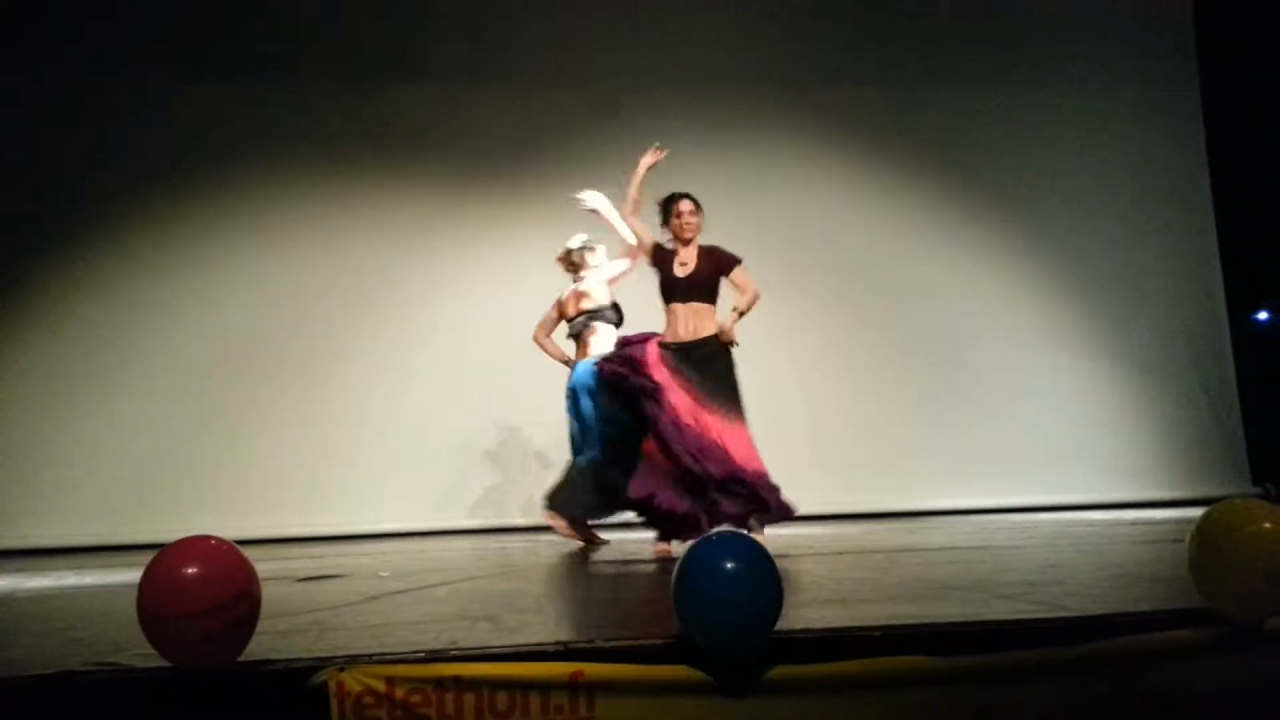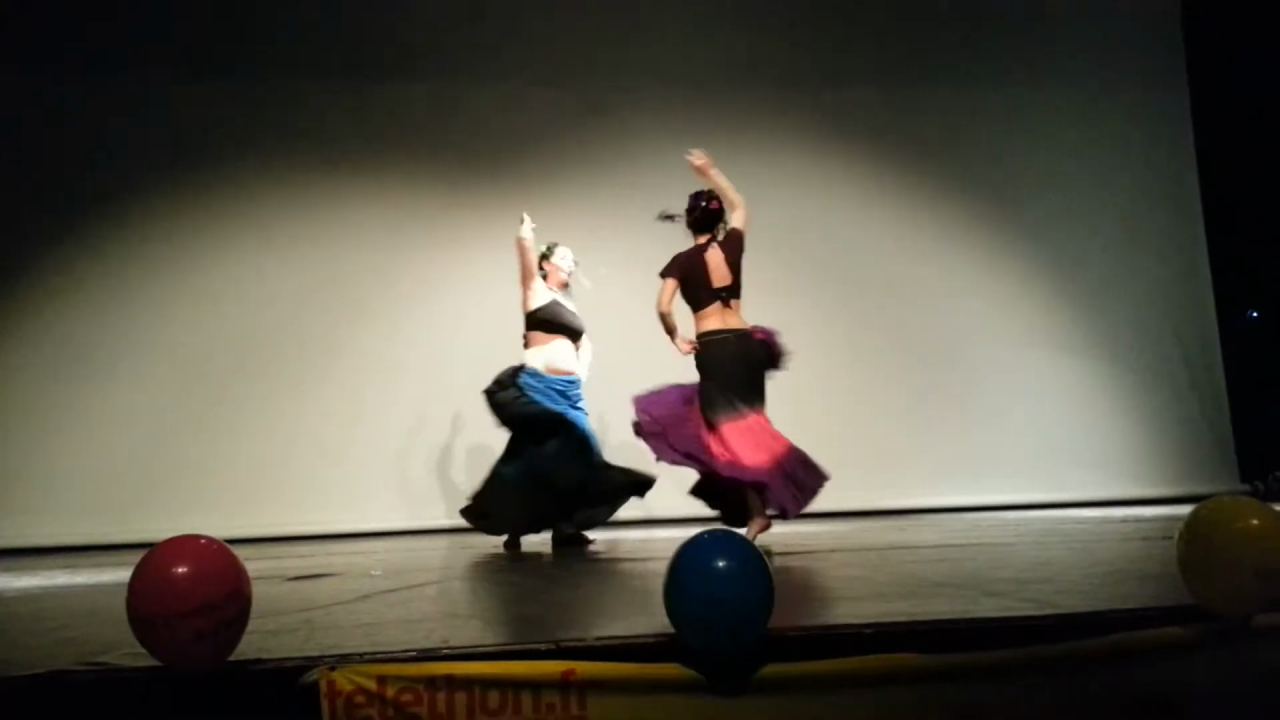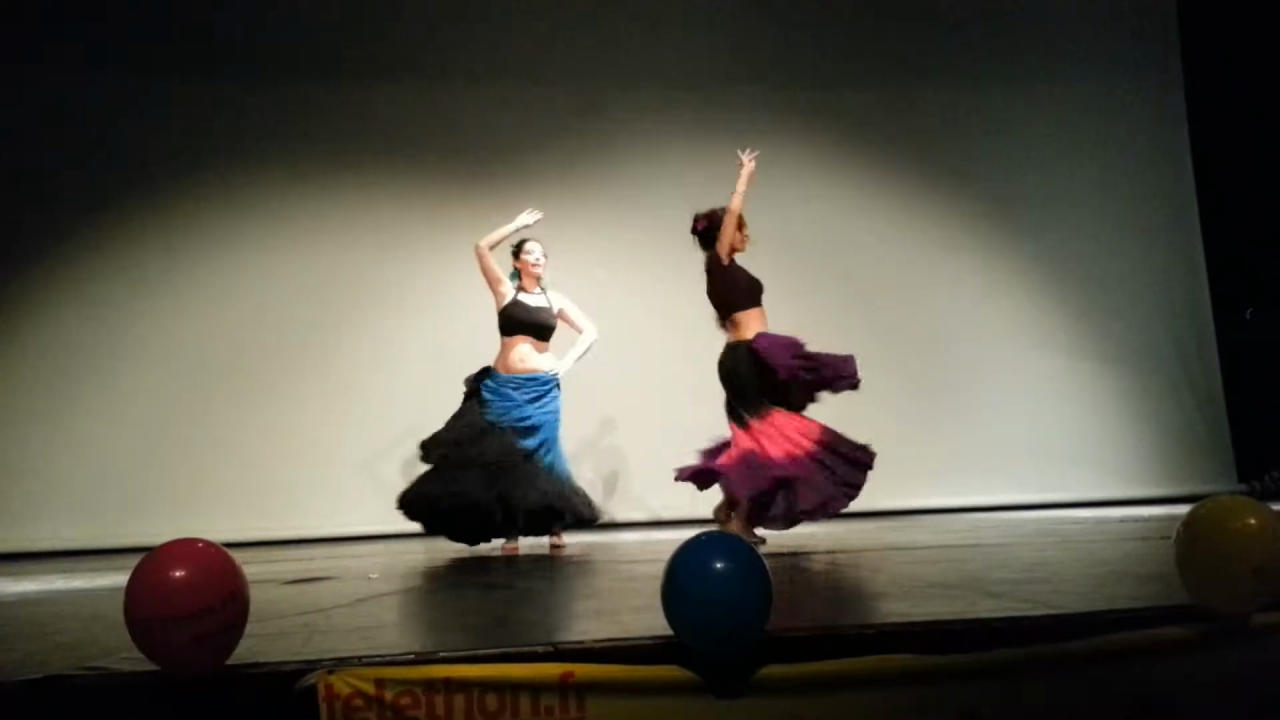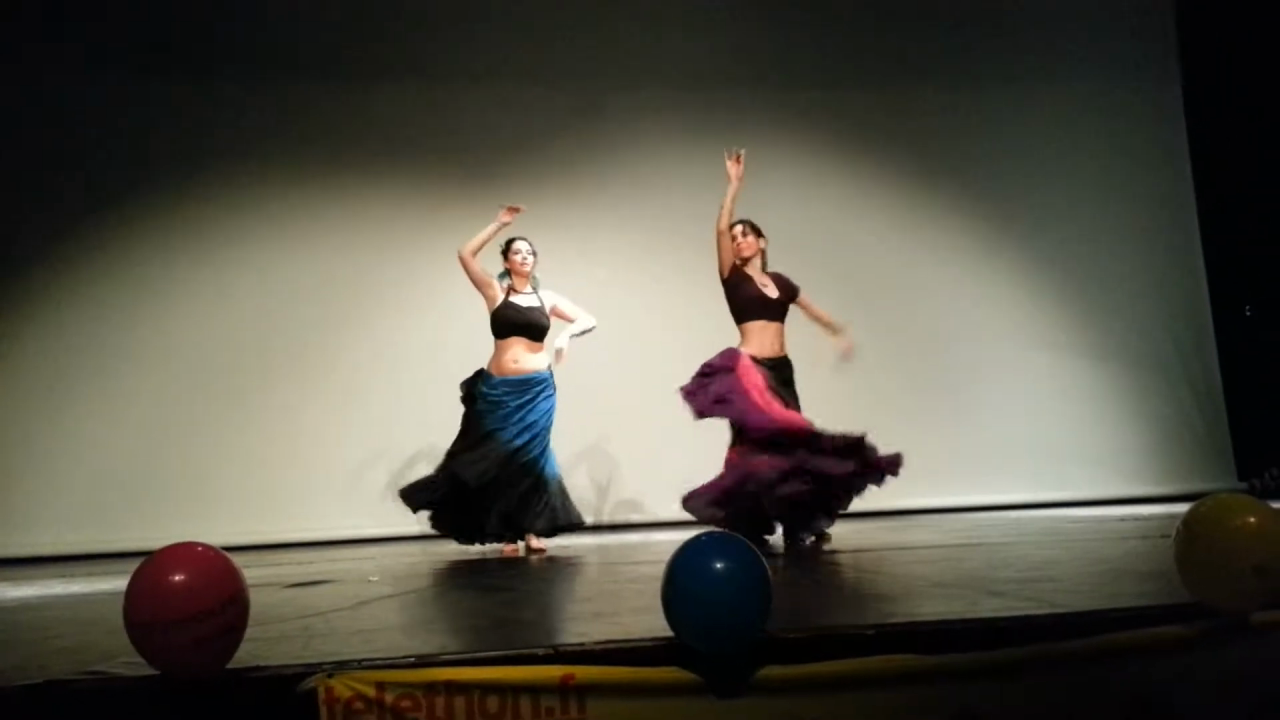
dt=0.3s
person 1, frame 1
left shoulder: (715, 255)
right shoulder: (662, 256)
left elbow: (751, 290)
right elbow: (628, 214)
left wrist: (734, 319)
right wrist: (641, 168)
left hip: (709, 356)
right hip: (671, 356)
left knee: (723, 436)
right knee: (673, 440)
left ankle: (748, 517)
right ankle: (672, 527)
person 1, frame 2
left shoulder: (681, 262)
right shoulder: (732, 244)
left elbow: (663, 307)
right elbow: (738, 204)
left wrist: (676, 337)
right wrist: (710, 171)
left hip: (721, 353)
right hip: (749, 343)
left knee: (730, 431)
right knee: (743, 426)
left ankle: (755, 511)
right ankle: (757, 507)
person 1, frame 3
left shoulder: (723, 274)
right shoulder: (721, 265)
right elbow: (732, 211)
right wrist: (746, 174)
left hip: (742, 357)
right hip: (753, 356)
left knee: (757, 436)
right knee: (770, 432)
left ankle: (733, 515)
right ankle: (732, 515)
person 1, frame 4
left shoulder: (779, 281)
right shoulder: (733, 278)
left elbow: (809, 307)
right elbow: (721, 227)
left wrist: (839, 332)
right wrist: (734, 183)
left hip: (779, 369)
right hip: (748, 369)
left knee: (791, 443)
right knee: (757, 441)
left ankle: (800, 523)
right ankle: (743, 521)
person 2, frame 1
left shoulder: (564, 297)
right shoulder: (598, 282)
left elbow: (539, 335)
right elbow: (633, 247)
right wrist: (606, 209)
left hip: (583, 376)
right hip: (601, 371)
left knee: (596, 447)
right knee: (605, 446)
left ankle: (577, 519)
right ankle: (562, 508)
person 2, frame 2
left shoulder: (568, 305)
right shoulder: (535, 290)
left elbow: (585, 343)
right elbow: (524, 241)
left wrist: (583, 369)
right wrist: (527, 226)
left hip: (567, 389)
right hip: (535, 384)
left knee: (575, 452)
right knee: (531, 455)
left ankle: (566, 526)
right ankle: (512, 529)
person 2, frame 3
left shoulder: (555, 300)
right shoulder: (505, 291)
left elbow: (590, 331)
right elbow: (481, 247)
left wrist: (568, 361)
right wrist: (518, 224)
left hip: (541, 388)
right hip: (502, 386)
left knee: (541, 450)
right knee: (499, 454)
left ankle: (555, 524)
right ankle: (510, 529)
person 2, frame 4
left shoulder: (547, 299)
right shoulder: (496, 293)
left elbow: (589, 320)
right elbow: (465, 255)
left wrist: (566, 333)
right wrist: (498, 224)
left hip: (536, 388)
right hip: (497, 388)
left knee: (530, 454)
right knee: (495, 456)
left ankle: (533, 528)
right ankle: (507, 531)
